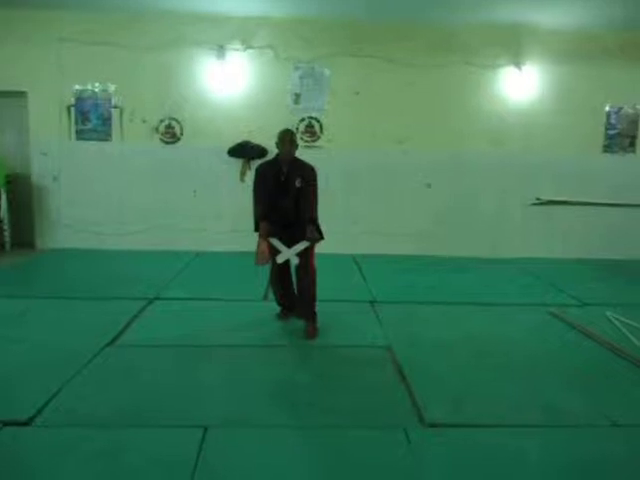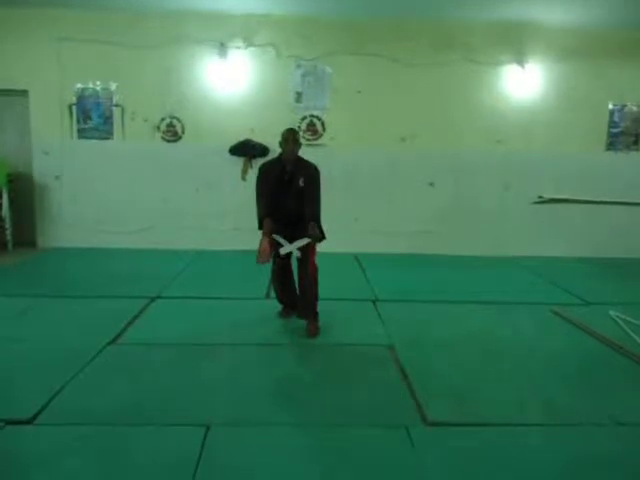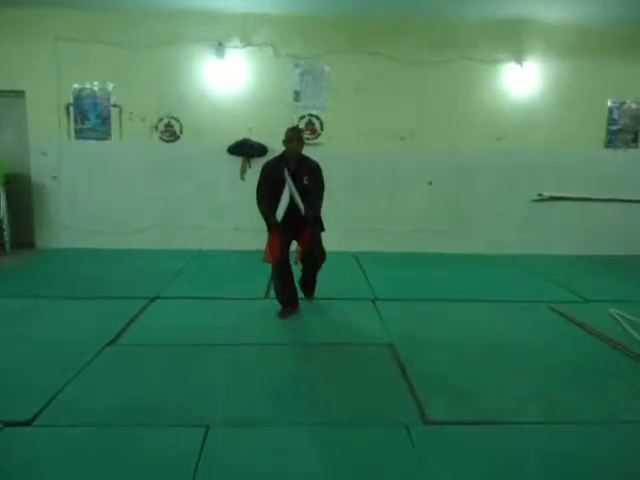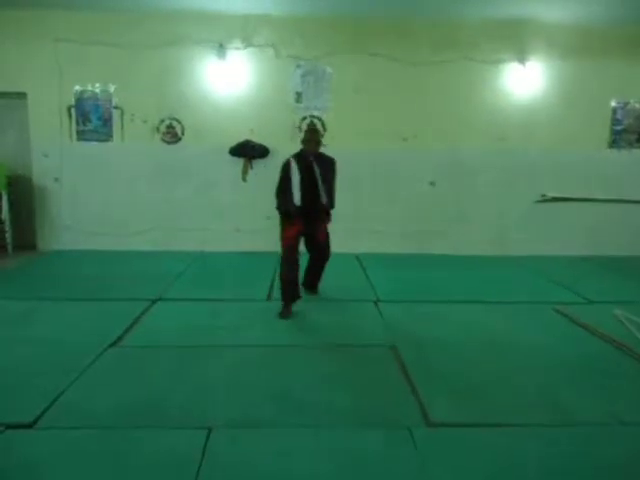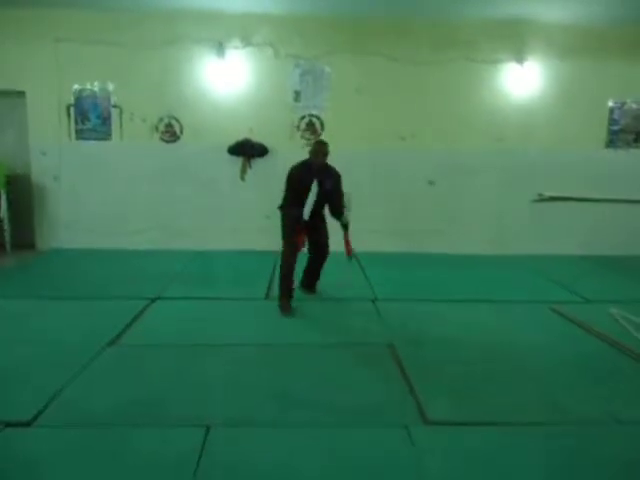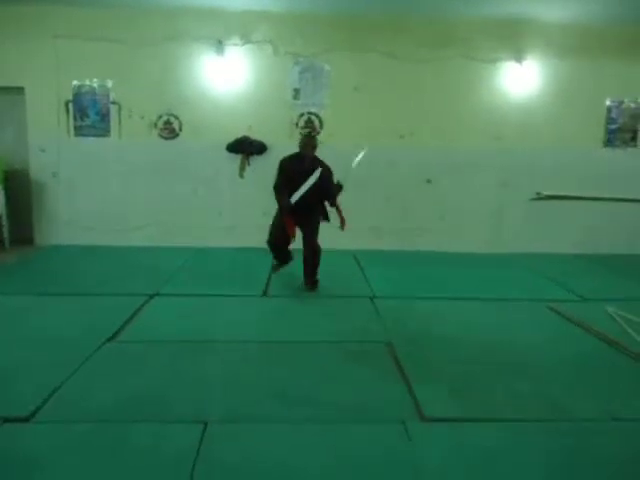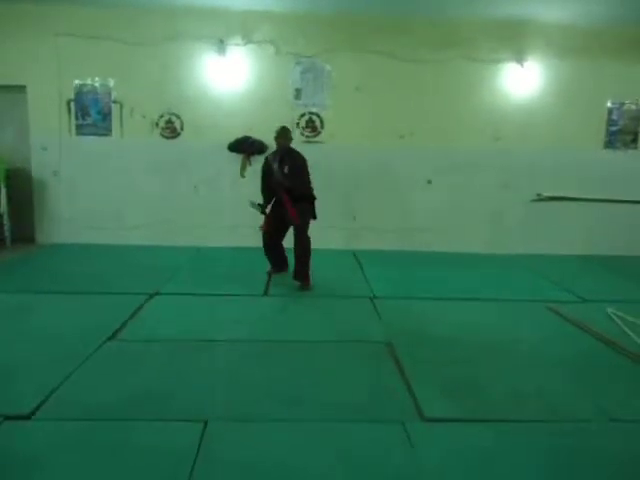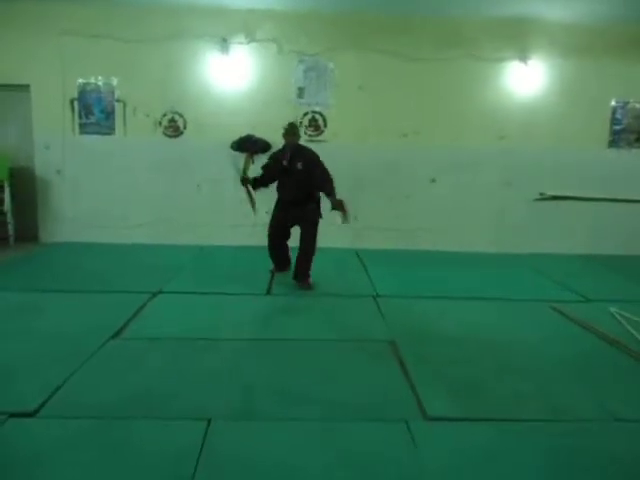
dt=0.4s
person 1, frame 1
left shoulder: (307, 170)
right shoulder: (264, 170)
left elbow: (310, 201)
right elbow: (260, 201)
left wrist: (311, 226)
right wrist: (262, 226)
left hip: (301, 228)
right hip: (276, 228)
left knee: (305, 271)
right knee: (278, 271)
left ankle: (309, 318)
right ankle: (288, 306)
person 1, frame 2
left shoulder: (310, 170)
right shoulder: (267, 169)
left elbow: (313, 200)
right elbow: (263, 199)
left wrist: (313, 224)
right wrist: (266, 224)
left hip: (304, 226)
right hip: (278, 226)
left knee: (307, 271)
right knee: (280, 269)
left ankle: (311, 317)
right ankle: (290, 305)
person 1, frame 3
left shoulder: (313, 167)
right shoulder: (271, 167)
left elbow: (317, 194)
right elbow: (262, 196)
left wrist: (311, 212)
right wrist: (271, 216)
left hip: (306, 219)
right hip: (280, 221)
left knee: (315, 256)
right knee: (279, 263)
left ankle: (307, 285)
right ankle: (289, 303)
person 1, frame 4
left shoulder: (328, 163)
right shoulder: (291, 163)
left elbow: (328, 187)
right elbow: (282, 191)
left wrist: (326, 205)
right wrist: (289, 207)
left hip: (316, 215)
right hip: (294, 215)
left knee: (322, 252)
right knee: (289, 253)
left ankle: (310, 283)
right ankle: (288, 300)
person 1, frame 5
left shoulder: (332, 175)
right shoulder: (297, 171)
left elbow: (336, 201)
right elbow: (289, 199)
left wrist: (342, 219)
right wrist: (299, 216)
left hip: (316, 215)
right hip: (293, 216)
left knee: (321, 249)
right knee: (290, 252)
left ankle: (308, 283)
right ankle: (285, 297)
person 1, frame 6
left shoulder: (323, 169)
right shoulder: (287, 163)
left elbow: (328, 193)
right elbow: (279, 187)
left wrist: (336, 191)
right wrist: (284, 202)
left hip: (310, 211)
right hip: (288, 208)
left knee: (311, 245)
right knee: (274, 240)
left ankle: (310, 279)
right ankle: (283, 258)
person 1, frame 7
left shoulder: (297, 159)
right shoulder: (270, 159)
left elbow: (302, 184)
right elbow: (267, 184)
left wrist: (285, 183)
right wrist: (266, 203)
left hip: (300, 204)
right hip: (280, 204)
left knee: (301, 238)
right knee: (269, 236)
left ankle: (303, 277)
right ankle: (280, 265)
person 1, frame 8
left shoulder: (309, 156)
right shoulder: (277, 157)
left elbow: (323, 177)
right elbow: (268, 176)
left wrist: (332, 197)
right wrist: (253, 182)
left hip: (307, 204)
right hip: (285, 203)
left knee: (307, 240)
right knee: (275, 235)
left ankle: (302, 276)
right ankle: (282, 264)
